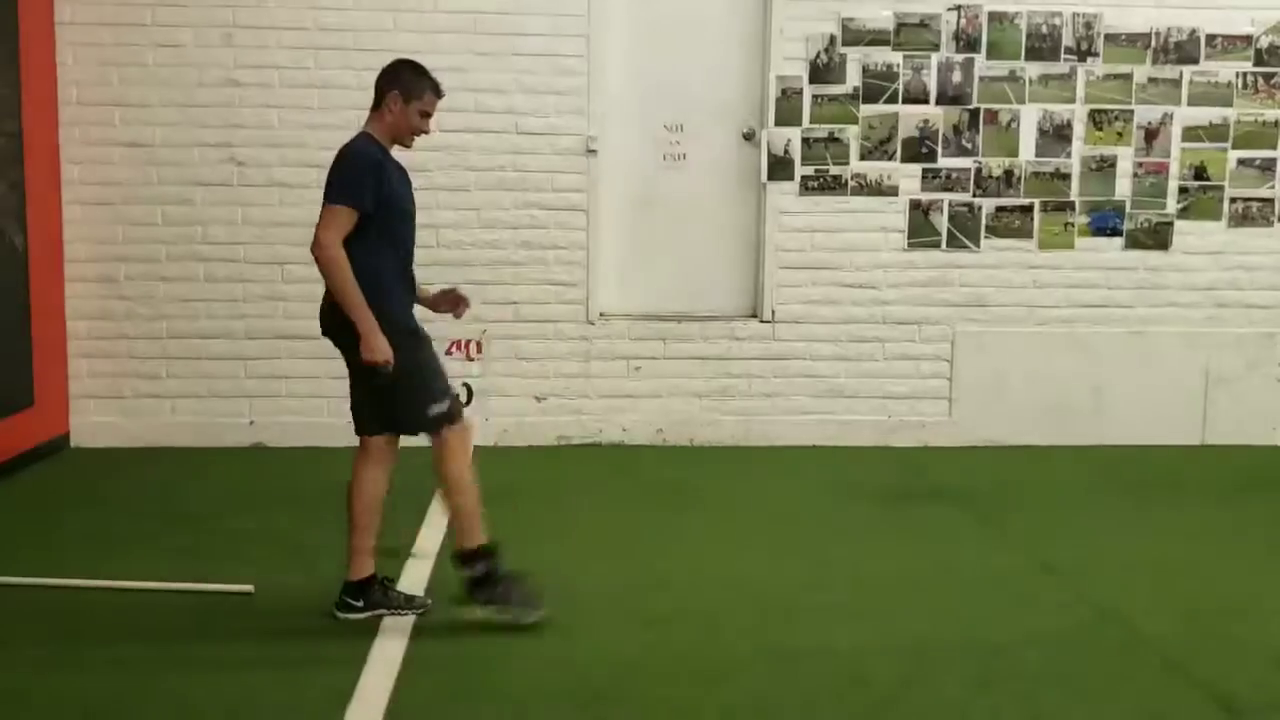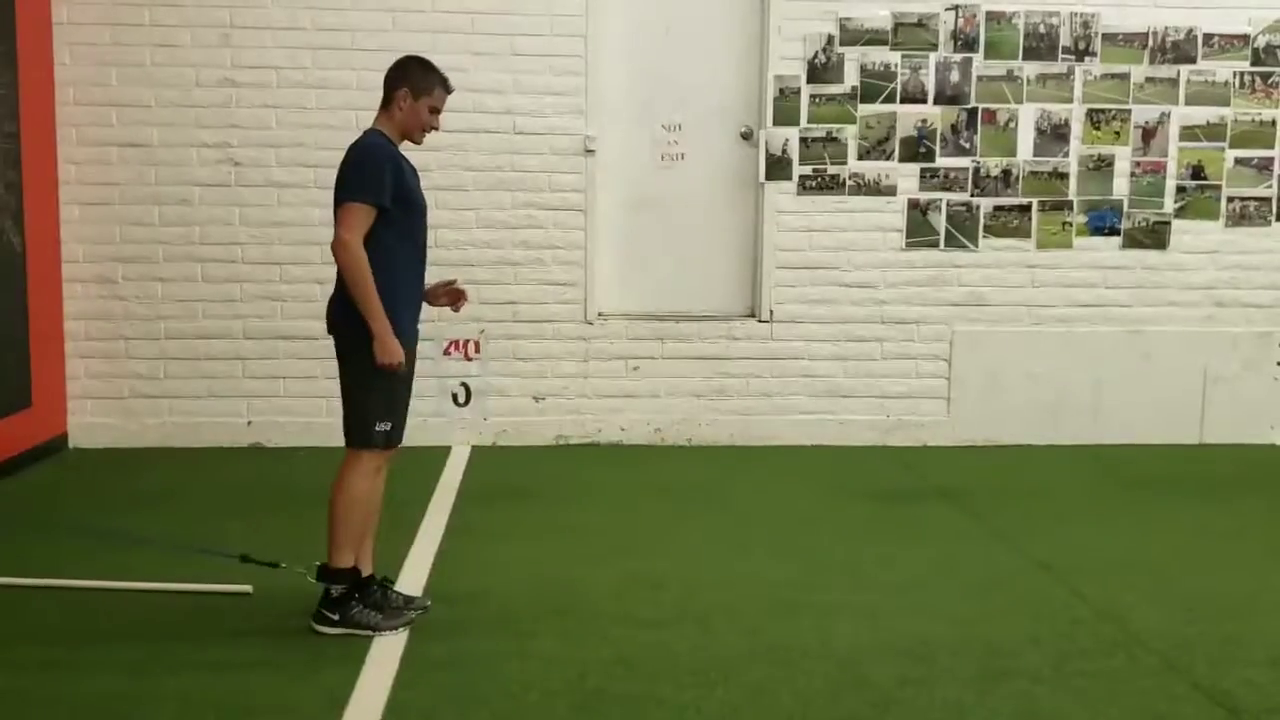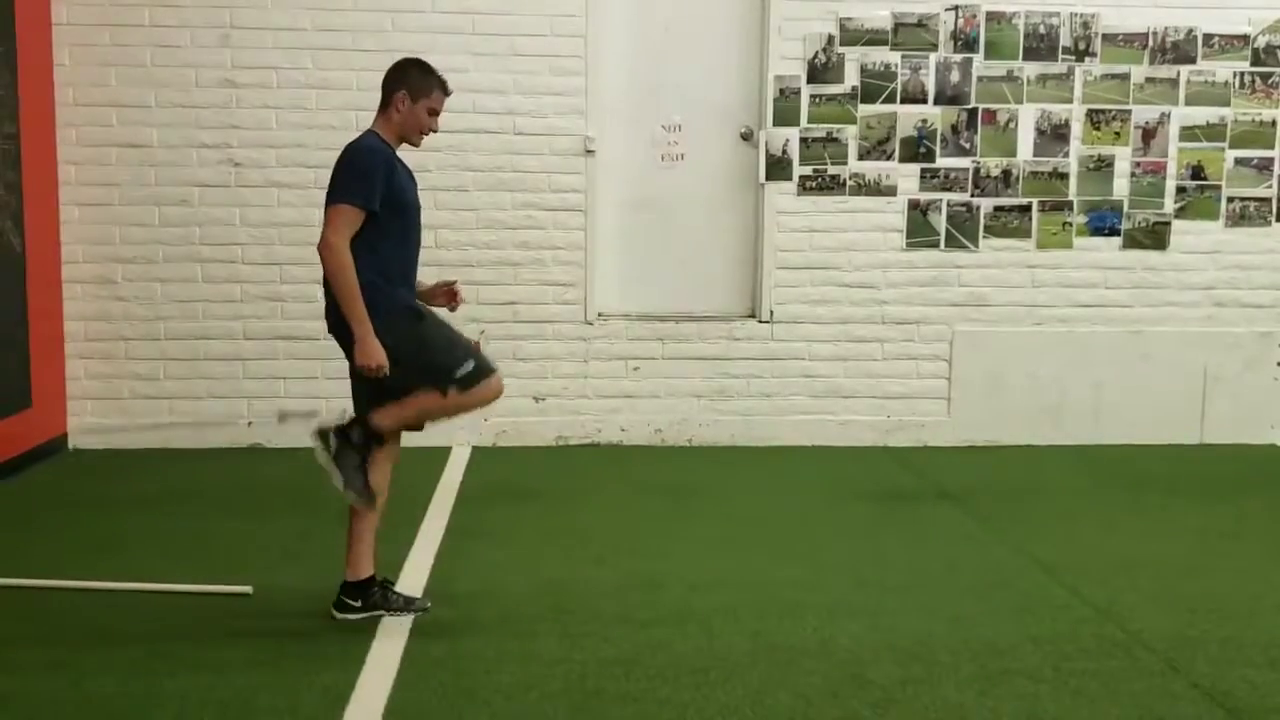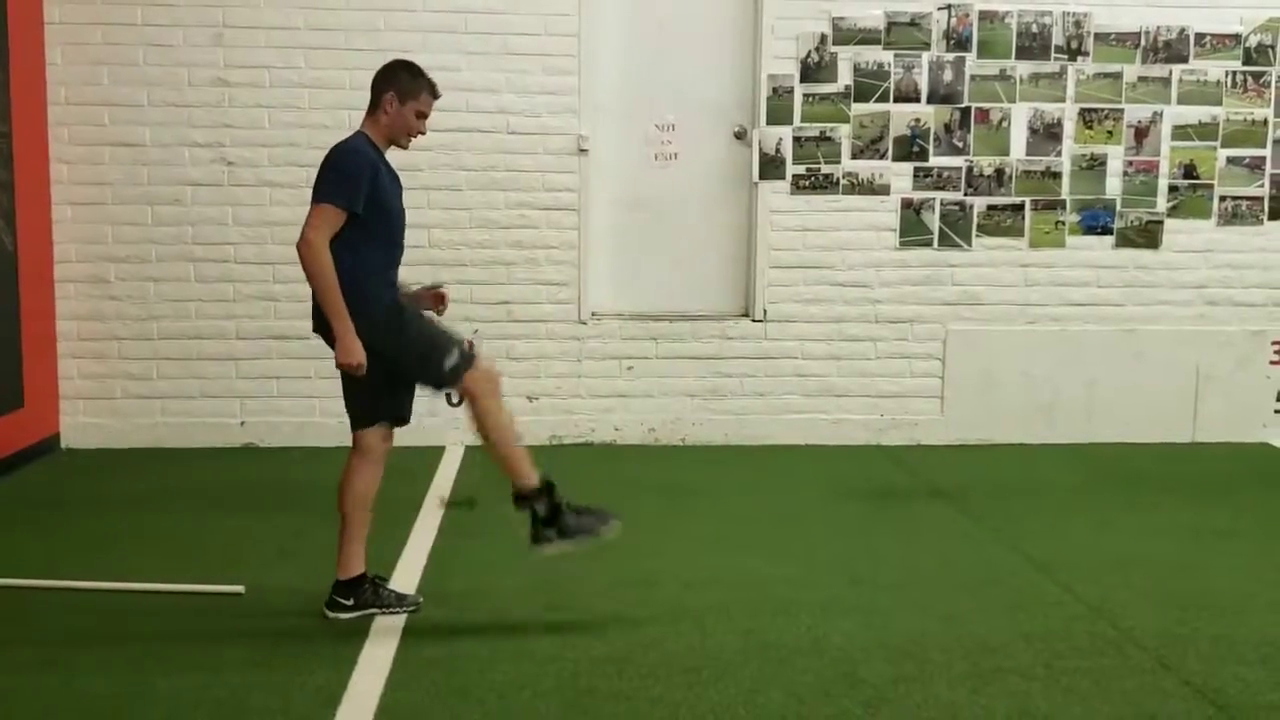
dt=0.4s
person 1, frame 1
left shoulder: (382, 166)
right shoulder: (361, 161)
right elbow: (327, 244)
left wrist: (425, 298)
right wrist: (370, 331)
left hip: (381, 318)
right hip: (374, 322)
left knee: (380, 445)
right knee: (451, 432)
left ankle: (362, 586)
right ankle: (481, 572)
person 1, frame 2
left shoulder: (389, 159)
right shoulder: (372, 155)
right elbow: (348, 244)
left wrist: (425, 294)
right wrist: (383, 331)
left hip: (387, 324)
right hip: (373, 331)
left knee: (374, 455)
right knee: (369, 456)
left ankle: (362, 582)
right ankle: (338, 596)
person 1, frame 3
left shoulder: (387, 163)
right shoulder: (367, 157)
right elbow: (333, 244)
left wrist: (423, 293)
right wrist: (365, 335)
left hip: (388, 314)
right hip: (377, 321)
left knee: (385, 446)
right knee: (483, 384)
left ankle: (360, 586)
right ankle: (355, 434)
person 1, frame 4
left shoulder: (373, 164)
right shoulder: (351, 159)
right elbow: (313, 243)
left wrist: (409, 296)
right wrist: (344, 334)
left hip: (374, 314)
right hip: (367, 318)
left knee: (373, 443)
right knee: (481, 380)
left ankle: (351, 584)
right ankle: (544, 510)
